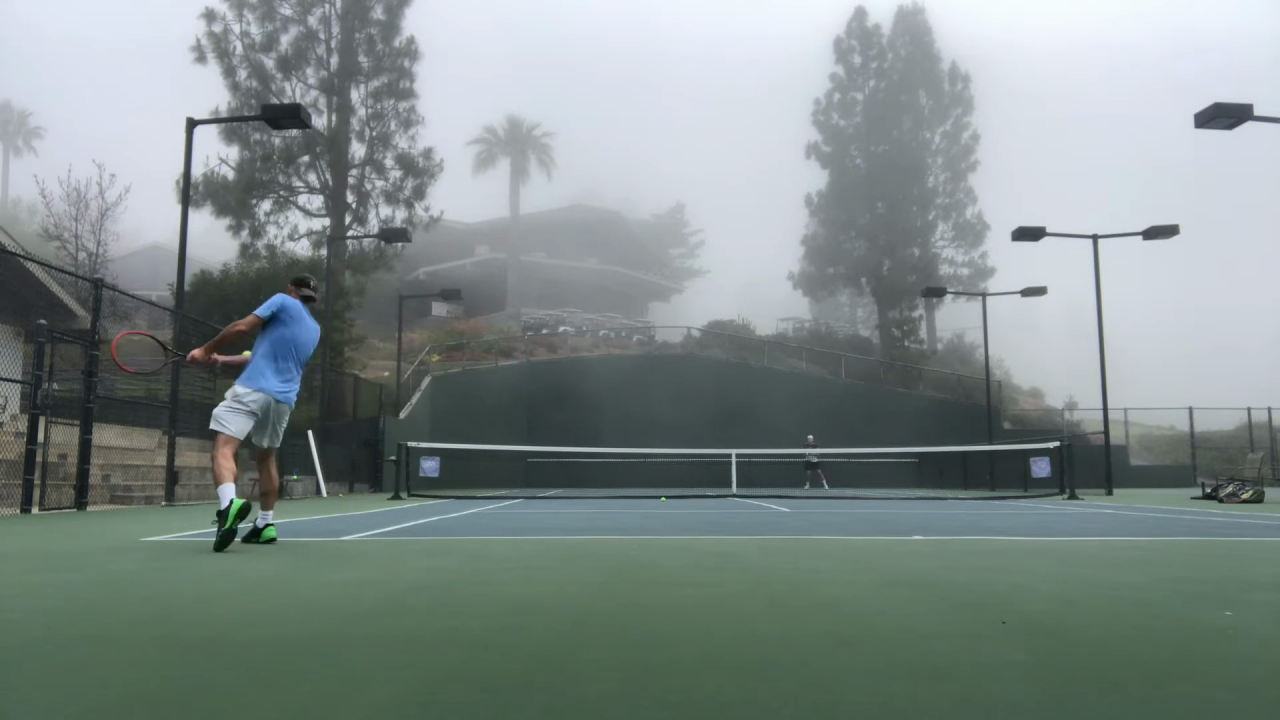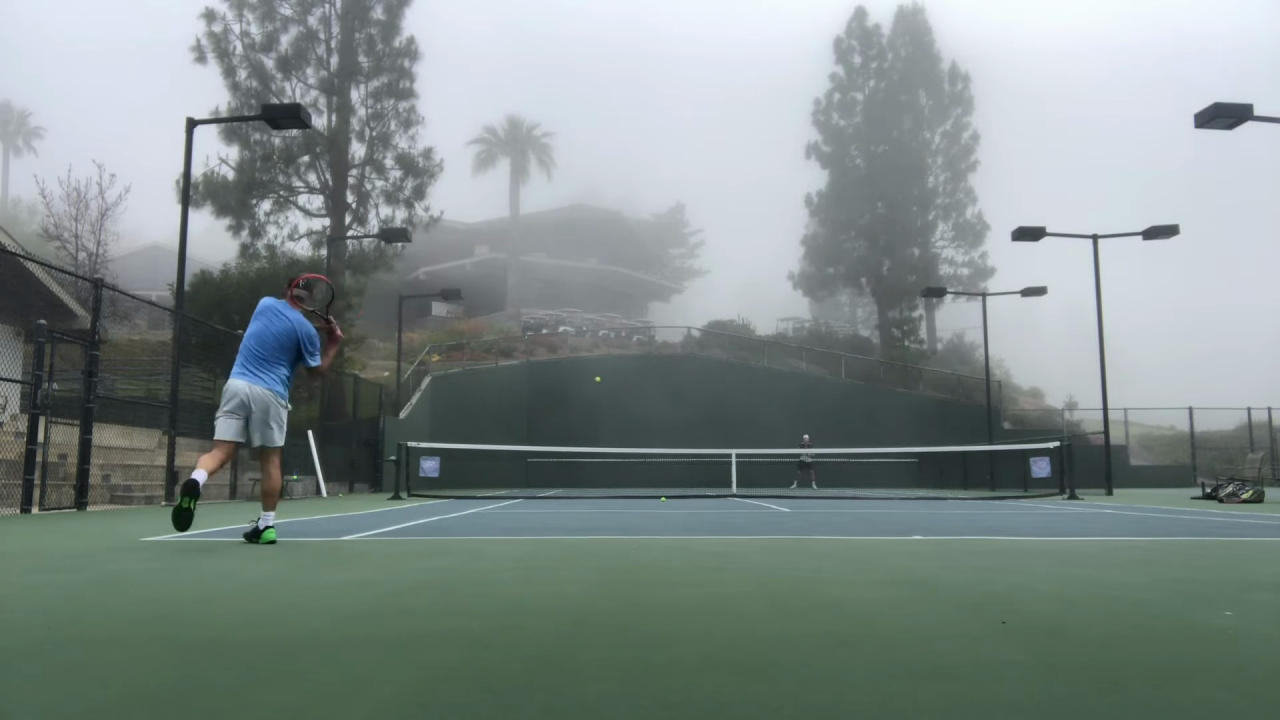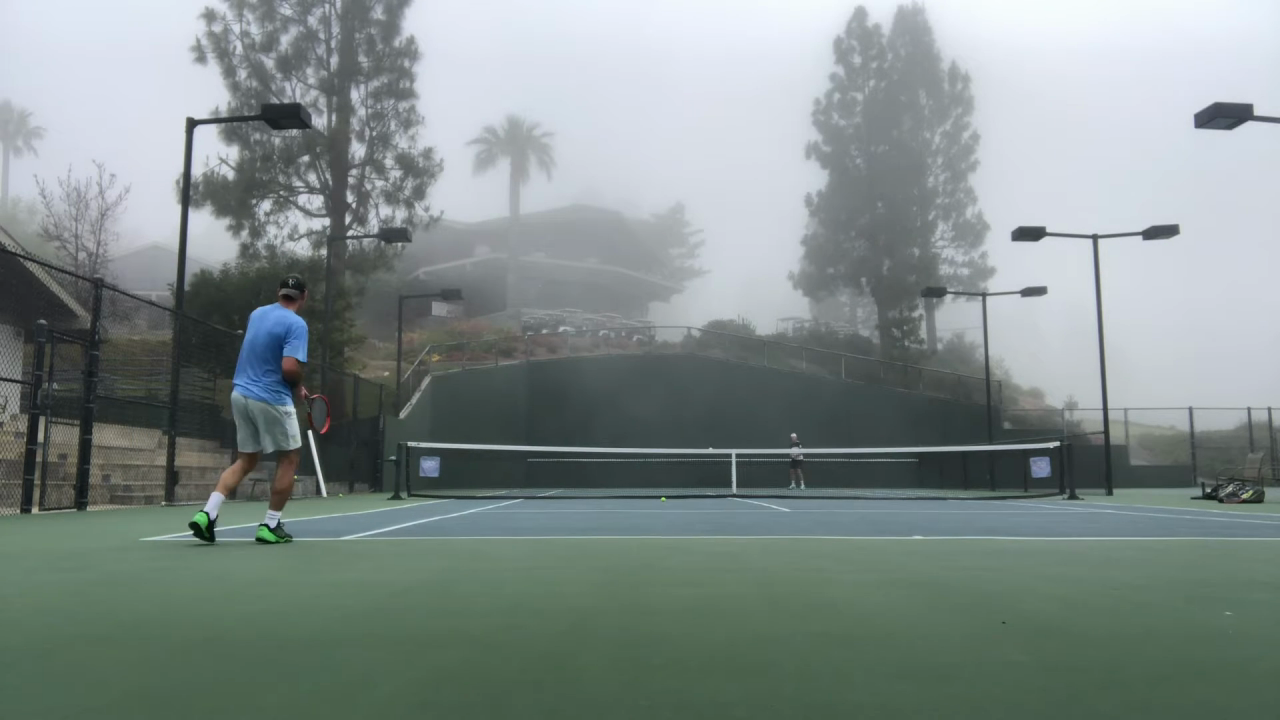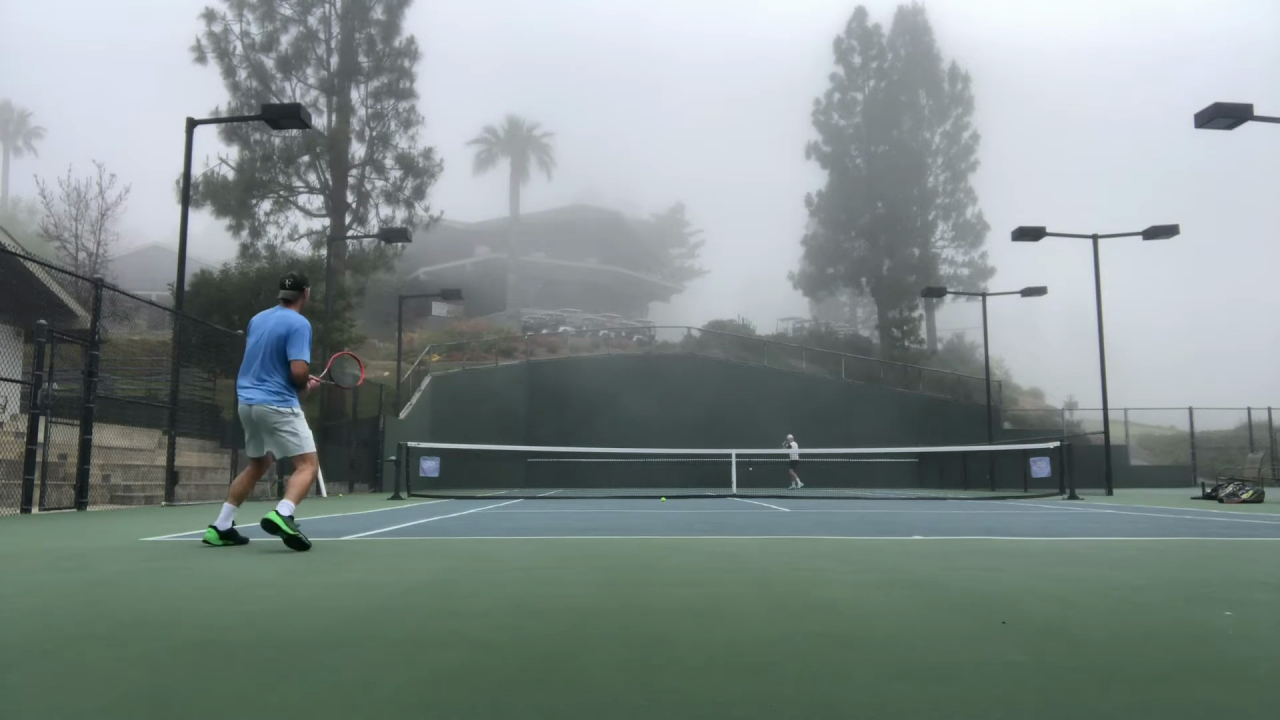
dt=0.4s
person 1, frame 1
left shoulder: (283, 302)
right shoulder: (314, 330)
left elbow: (242, 328)
left wrist: (207, 349)
right wrist: (222, 361)
left hip: (253, 391)
right hip: (283, 400)
left knee: (222, 451)
right knee: (267, 459)
left ankle: (229, 505)
right ankle: (265, 525)
person 1, frame 2
left shoulder: (265, 304)
right shoulder: (307, 329)
right elbow: (315, 373)
right wrist: (333, 346)
left hip: (237, 385)
right hip: (270, 394)
left knee: (222, 450)
right knee: (270, 460)
left ankle: (195, 481)
right ankle: (266, 526)
person 1, frame 3
left shoulder: (258, 314)
right shoulder: (296, 324)
right elbow: (290, 368)
left wrist: (288, 384)
right wrist: (298, 387)
left hip: (241, 395)
right hip: (272, 401)
left knee: (245, 461)
right knee: (289, 461)
left ankle: (207, 515)
right ankle: (271, 526)
person 1, frame 4
left shoulder: (257, 319)
right shoulder: (299, 324)
right elbow: (299, 371)
right wrist: (304, 385)
left hip: (246, 402)
right hip: (278, 405)
left knee: (259, 465)
right knee: (307, 466)
left ankle: (220, 527)
right ankle: (279, 518)
